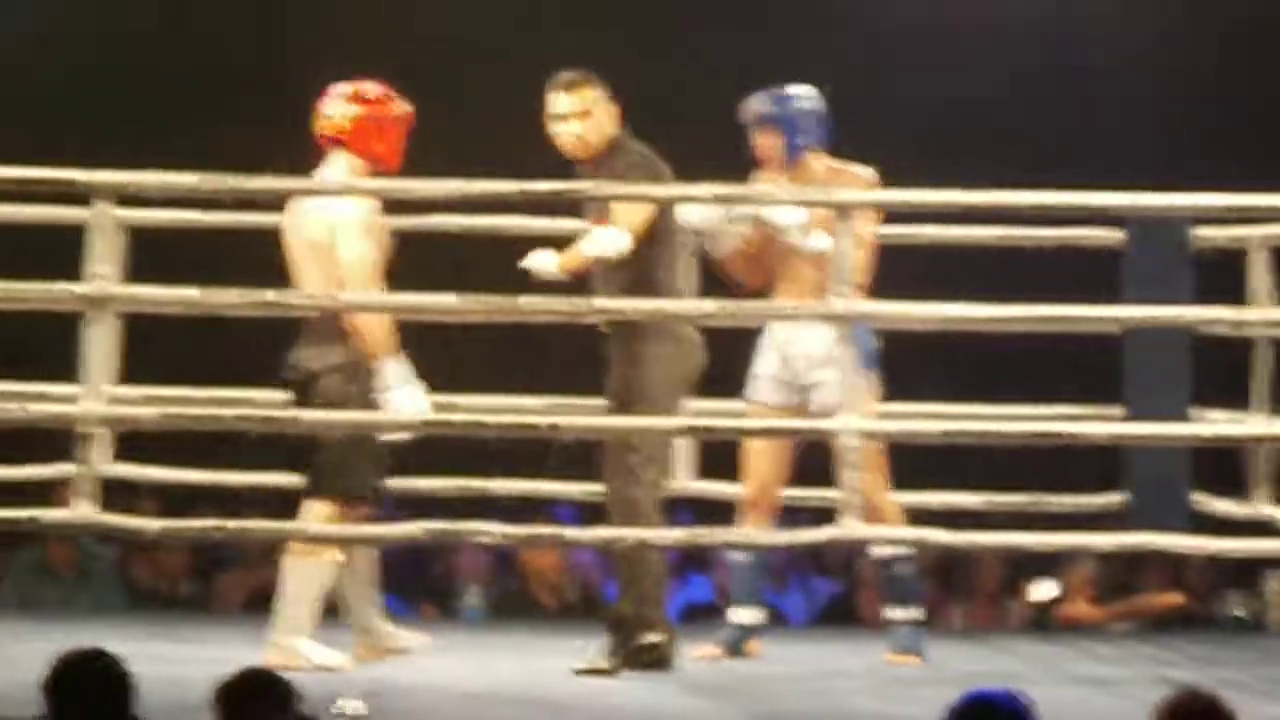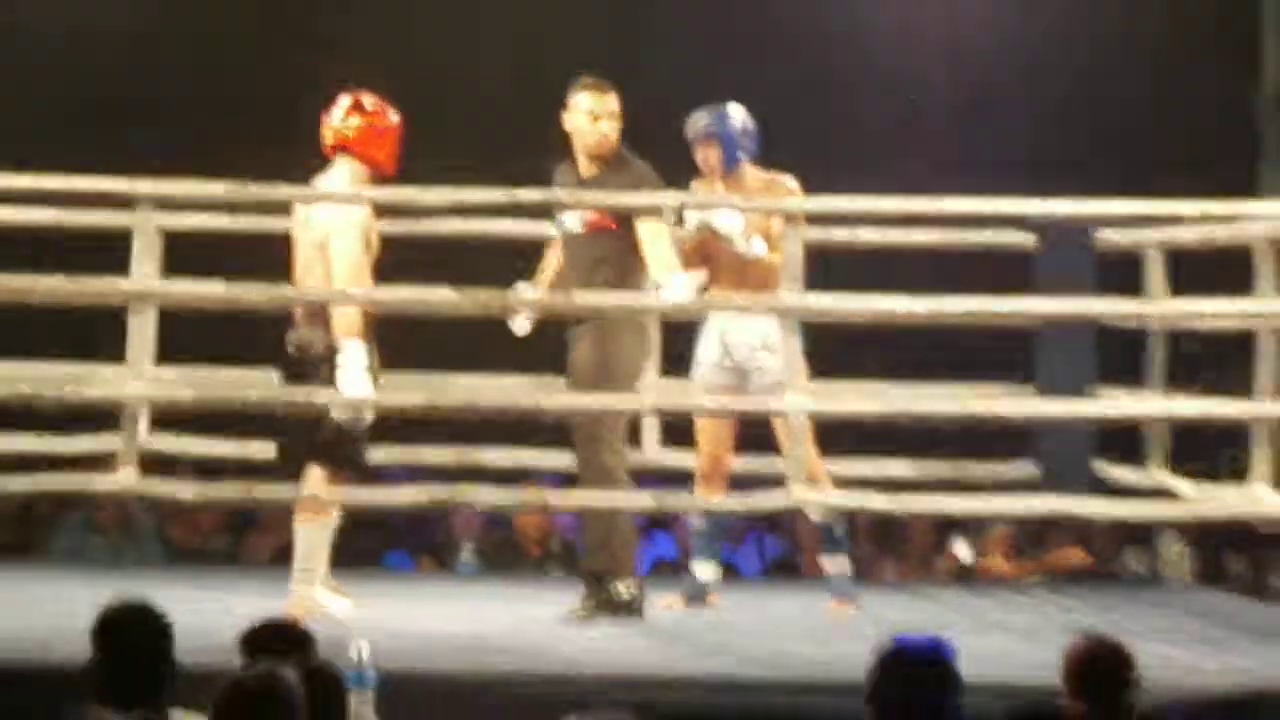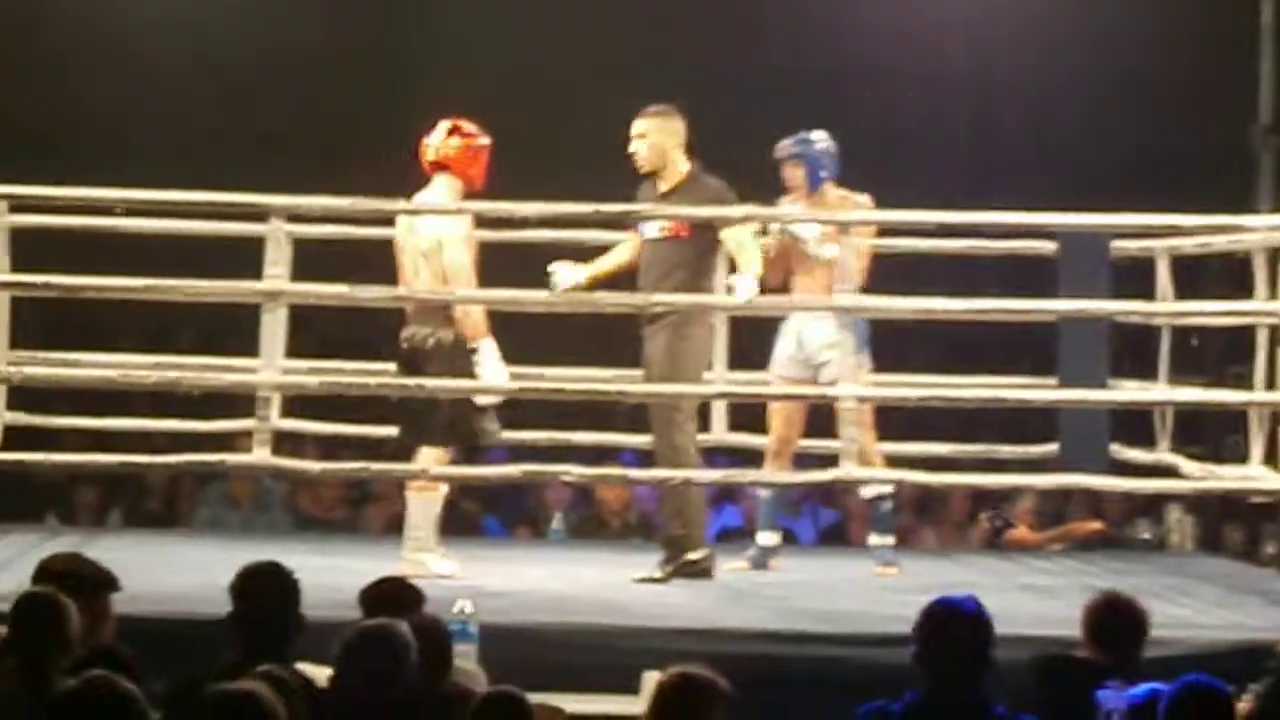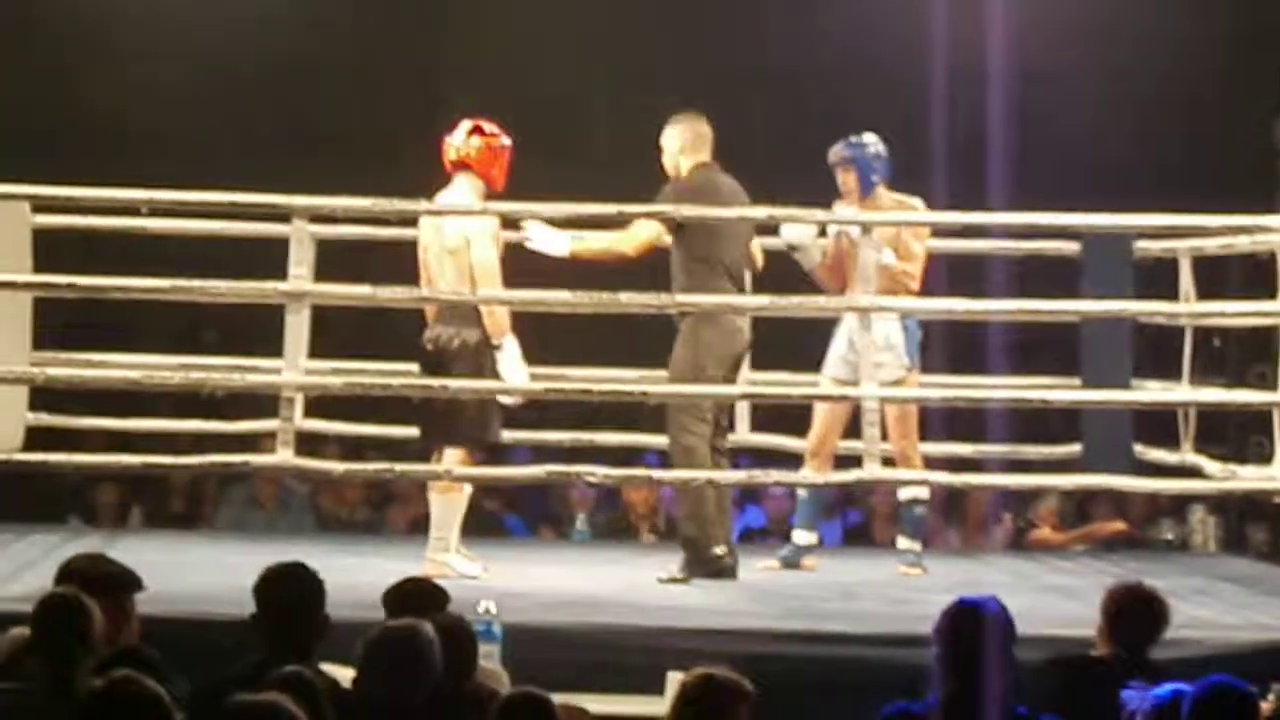
dt=0.4s
person 1, frame 1
left shoulder: (634, 164)
right shoulder: (598, 171)
left elbow: (631, 219)
left wrist: (616, 236)
right wrist: (562, 264)
left hip: (653, 336)
right hip: (641, 338)
left knee: (630, 480)
right knee: (636, 482)
left ankle: (639, 630)
right ankle: (648, 628)
person 1, frame 2
left shoulder: (636, 177)
right shoulder: (563, 176)
left elbow: (658, 246)
left wrist: (671, 279)
right wrist: (538, 291)
left hip: (615, 326)
right hip: (582, 326)
left knee: (600, 448)
right knee: (595, 450)
left ankle: (613, 580)
right ankle: (614, 578)
person 1, frame 3
left shoulder: (710, 192)
right shoulder: (647, 193)
left elbow: (745, 246)
left wrist: (748, 276)
right wrist: (586, 273)
left hip: (687, 324)
right hip: (655, 325)
left knee: (674, 432)
right knee: (672, 434)
left ankle: (688, 548)
right ankle: (689, 547)
person 1, frame 4
left shoulder: (686, 189)
right shoulder: (731, 189)
left elbow: (631, 243)
right elbow: (755, 258)
left wrist: (563, 244)
left hip: (707, 323)
right hip: (728, 323)
left knee: (688, 433)
right knee: (710, 437)
left ankle: (706, 548)
right ankle: (717, 547)
person 2, frame 1
left shoulder: (306, 198)
right shoulder: (355, 201)
right elbow: (360, 296)
right wrist: (394, 371)
left hip: (314, 349)
right hip: (342, 356)
left knee: (354, 495)
right knee: (331, 498)
person 2, frame 2
left shoulder: (314, 196)
right shoulder: (351, 204)
right elbow: (347, 286)
right wrist: (353, 357)
left hip: (307, 334)
right hip: (333, 340)
left knee: (321, 464)
right knee: (327, 465)
left ankle: (314, 578)
right ankle: (306, 586)
person 2, frame 3
left shoulder: (411, 211)
right shoulder: (453, 216)
right elbow: (463, 290)
right wrist: (486, 350)
left hip: (417, 331)
right hip: (445, 335)
left knee: (428, 443)
right knee: (437, 444)
left ankle: (424, 543)
right ankle: (417, 549)
person 2, frame 4
left shoulder: (434, 210)
right shoulder: (478, 213)
right elbow: (489, 289)
right wrist: (507, 348)
left hip: (440, 332)
right hip: (470, 335)
left knee: (447, 445)
right knee: (460, 446)
left ankle: (446, 544)
right ankle: (441, 550)
person 3, frame 1
left shoulder: (851, 181)
right shoulder: (766, 185)
left elbow: (856, 272)
right elbow: (753, 276)
left wrist: (798, 227)
right wrist: (716, 233)
left hip: (836, 339)
right hip: (780, 339)
left knee: (868, 488)
right knee: (756, 492)
person 3, frame 2
left shoulder: (779, 190)
right shoulder: (701, 193)
left elbow: (787, 272)
right elbow: (690, 271)
left wrist: (740, 236)
left hip: (769, 328)
right hip: (718, 328)
left knee: (802, 457)
right knee: (709, 463)
left ankle: (838, 570)
right ankle: (702, 578)
person 3, frame 3
left shoulder: (854, 205)
right shoulder: (788, 208)
left elbow: (855, 275)
right elbow: (774, 276)
left wrist: (816, 240)
left hip: (839, 327)
right hip: (796, 326)
left knee: (861, 442)
right knee: (778, 443)
right ankle: (765, 546)
person 3, frame 4
left shoulder: (907, 210)
right shoulder: (843, 211)
left elbow: (912, 280)
left wrist: (871, 244)
right wrist: (806, 249)
left hip: (892, 328)
right hip: (850, 327)
left knee: (904, 447)
right knee: (818, 442)
left ankle: (911, 548)
right ankle: (801, 545)
